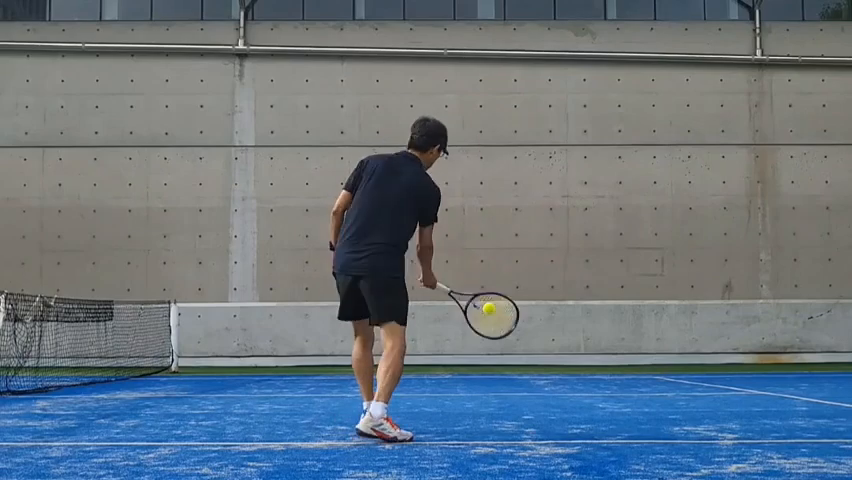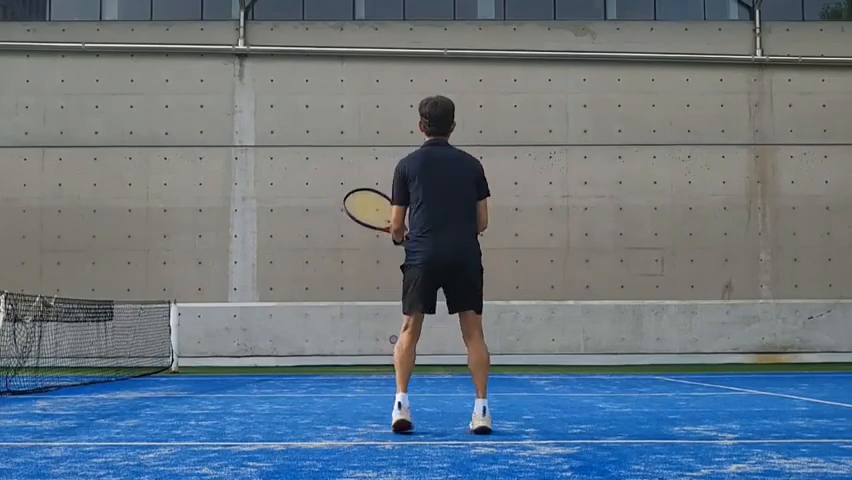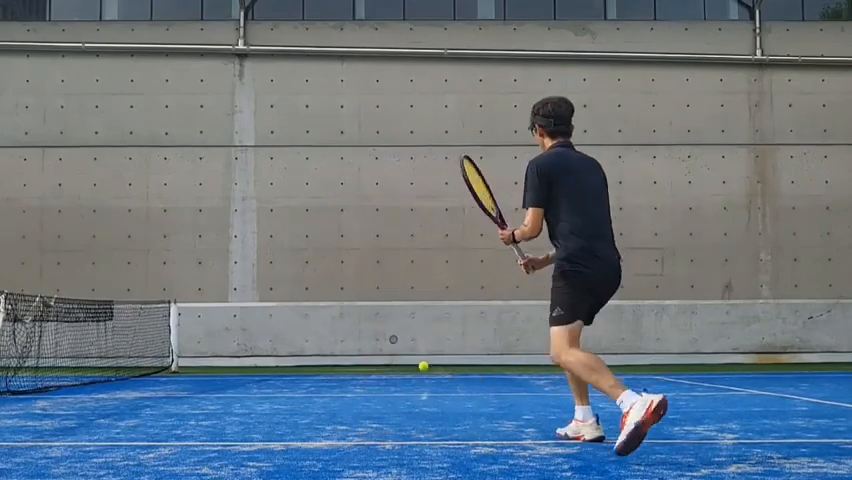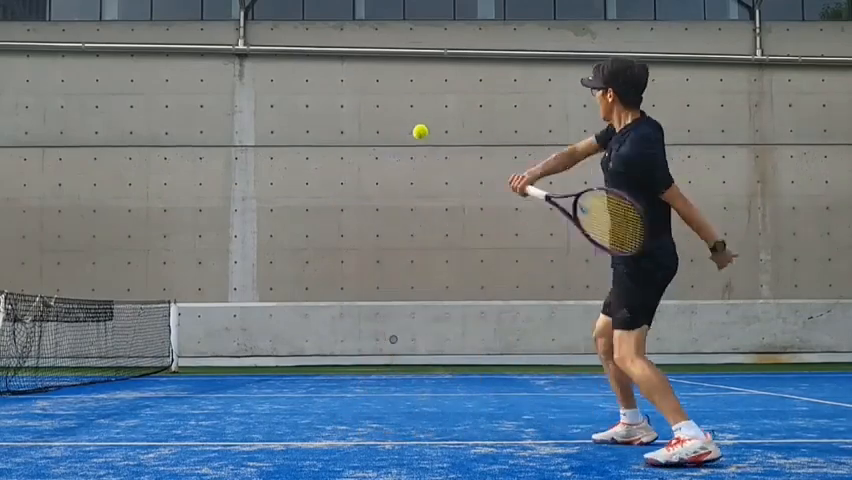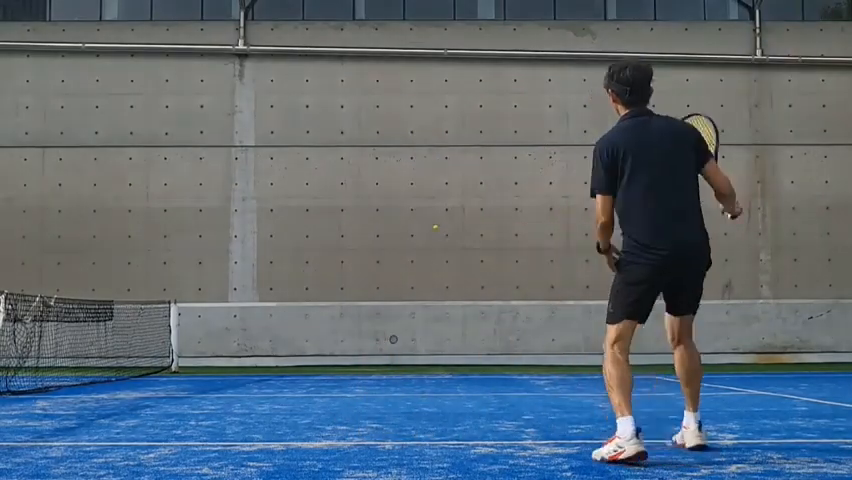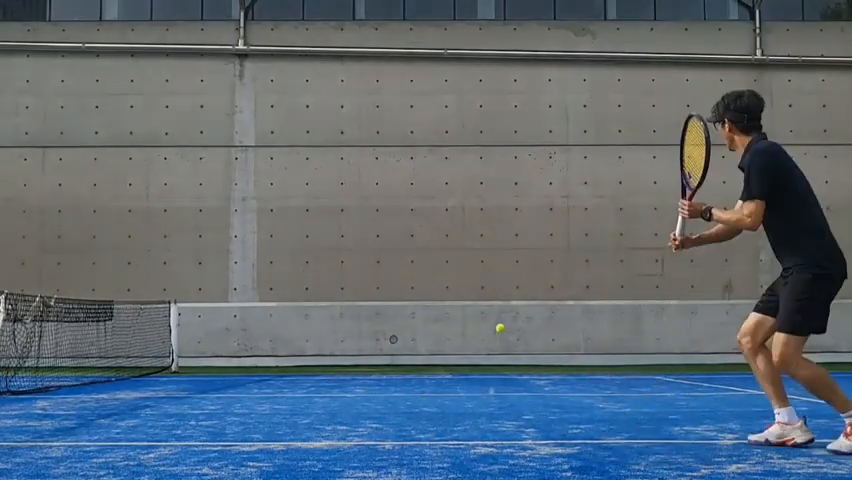
dt=0.7s
person 1, frame 1
left shoulder: (371, 163)
right shoulder: (429, 187)
left elbow: (337, 210)
right elbow: (425, 243)
left wrist: (336, 247)
right wrist: (428, 273)
left hip: (347, 263)
right hip: (385, 267)
left knee: (362, 337)
right knee: (394, 342)
left ankle: (370, 413)
right ankle: (378, 411)
person 1, frame 2
left shoulder: (407, 164)
right shoulder: (471, 164)
left elbow: (396, 225)
right elbow: (483, 221)
left wrist: (401, 236)
left hip: (422, 257)
right hip: (465, 257)
left knee: (409, 332)
right knee: (474, 334)
left ankle: (401, 404)
right ankle: (481, 410)
person 1, frame 3
left shoulder: (541, 164)
right shoulder: (592, 166)
left elbow: (531, 228)
left wrist: (510, 234)
right wrist: (546, 260)
left hip: (578, 267)
right hip: (606, 266)
left knee: (564, 350)
right knee: (562, 338)
left ankle: (637, 403)
right ankle: (585, 420)
person 1, frame 4
left shoulder: (637, 149)
right shoulder: (619, 131)
left elbow: (680, 203)
right elbow: (575, 152)
left wrist: (715, 245)
right wrist: (533, 174)
left hip: (644, 263)
right hip: (632, 261)
left knee: (628, 355)
right knee: (604, 339)
left ankle: (693, 439)
right ankle: (633, 423)
person 1, frame 5
left shoulder: (609, 144)
right shoulder: (684, 131)
left elbow: (604, 217)
right elbow: (724, 189)
left wrist: (605, 249)
right wrist: (733, 208)
left hip: (642, 256)
right hip: (692, 251)
left knee: (615, 346)
right knee: (682, 339)
left ankle: (626, 436)
right ankle: (692, 426)
person 1, frame 6
left shoulder: (761, 156)
right shoulder: (764, 156)
left elbow: (749, 219)
right elbow: (737, 225)
left wrist: (705, 212)
right wrist: (692, 240)
left hip: (815, 267)
right hip: (803, 267)
left knee: (786, 356)
right knee: (749, 337)
right ankle: (788, 423)
